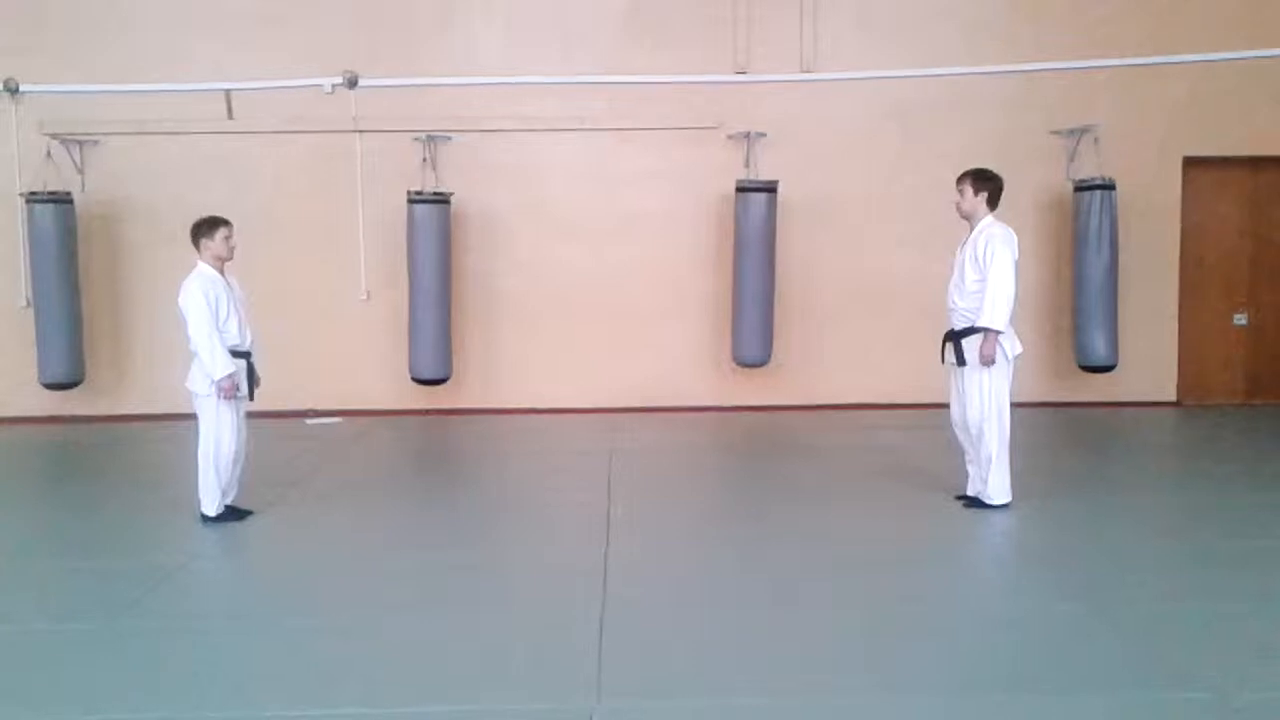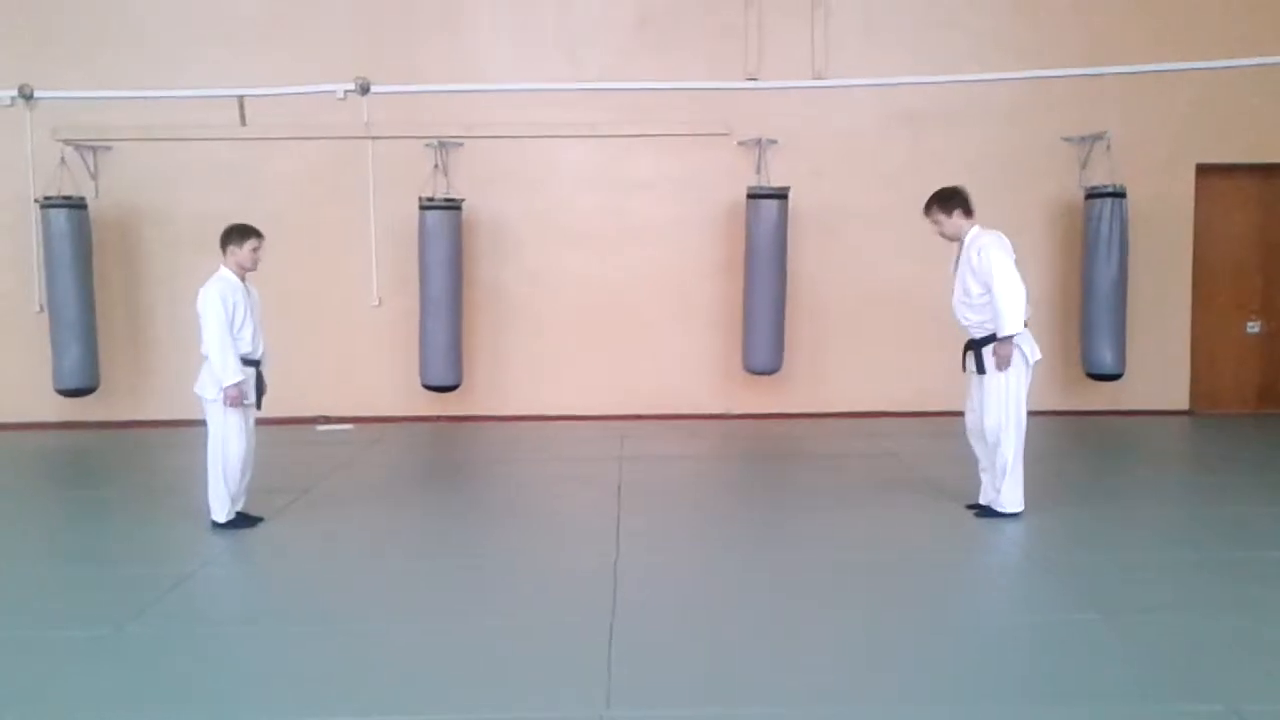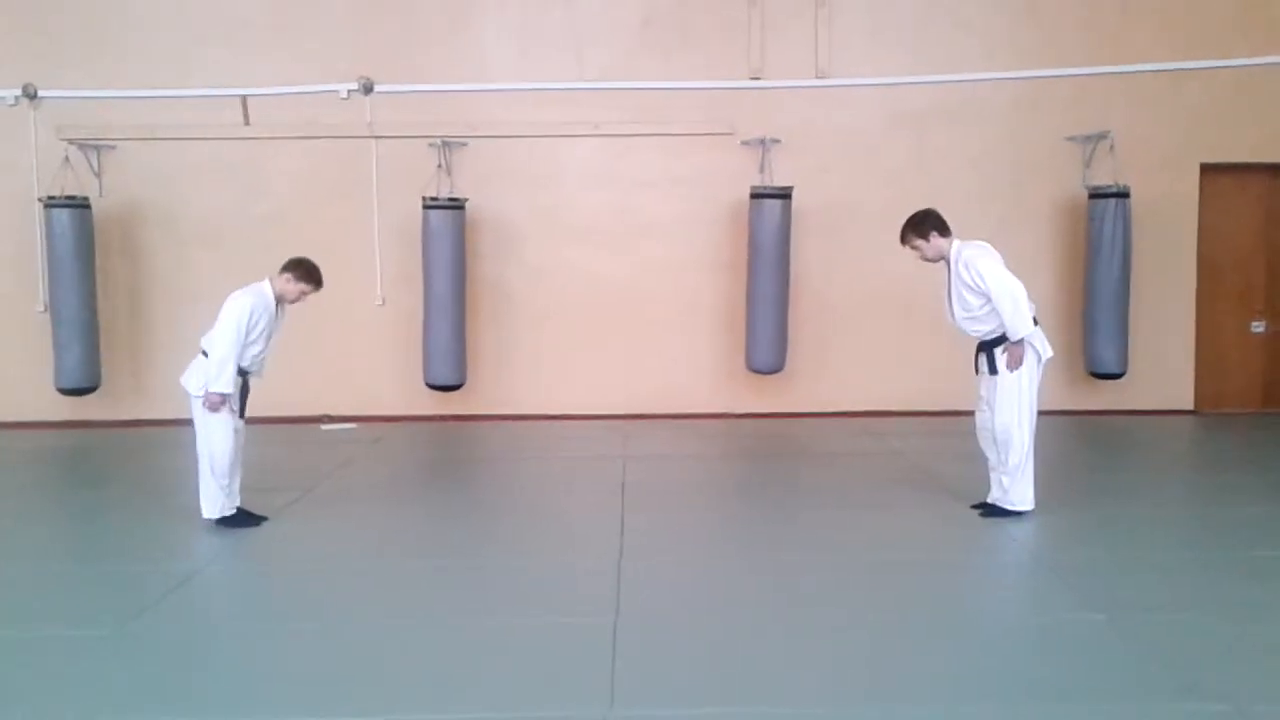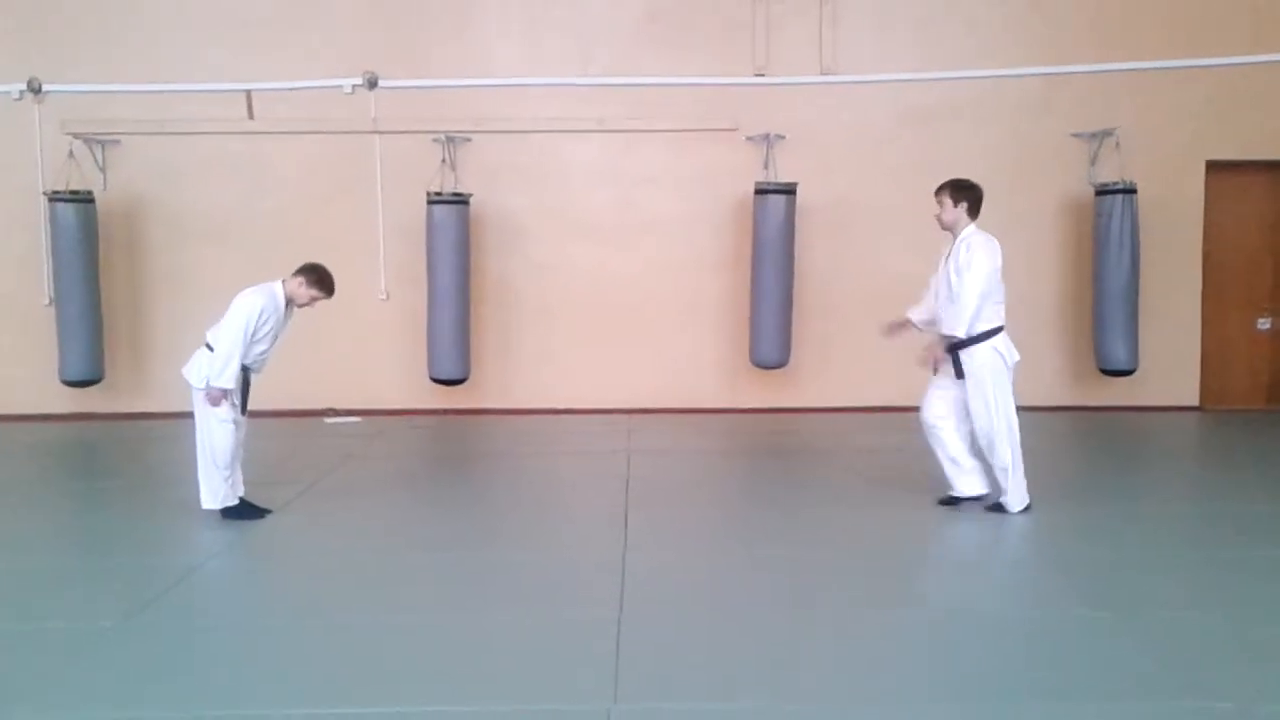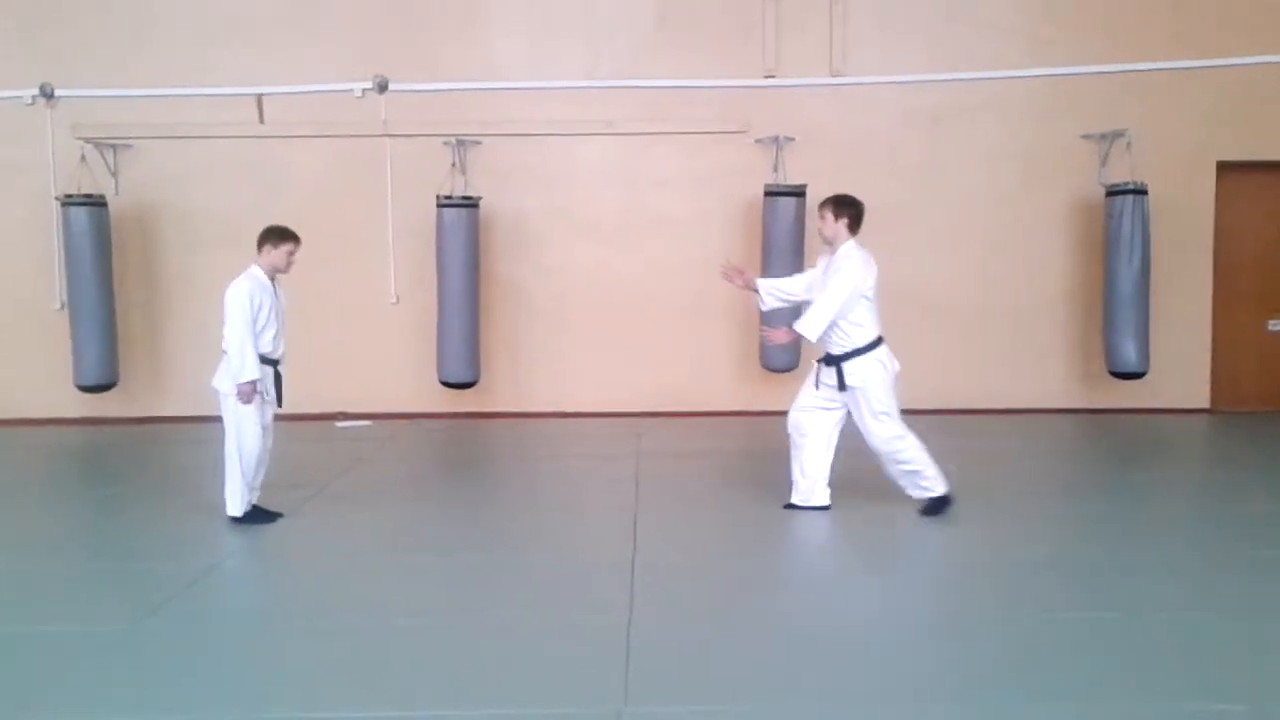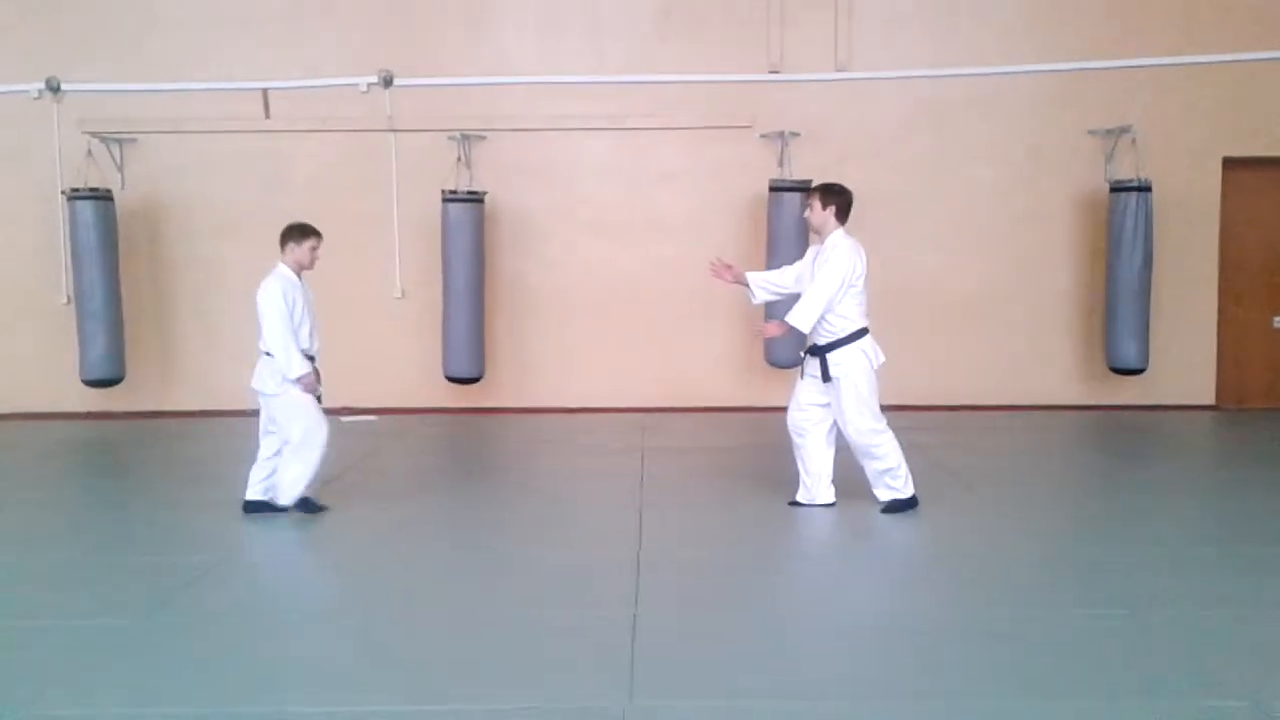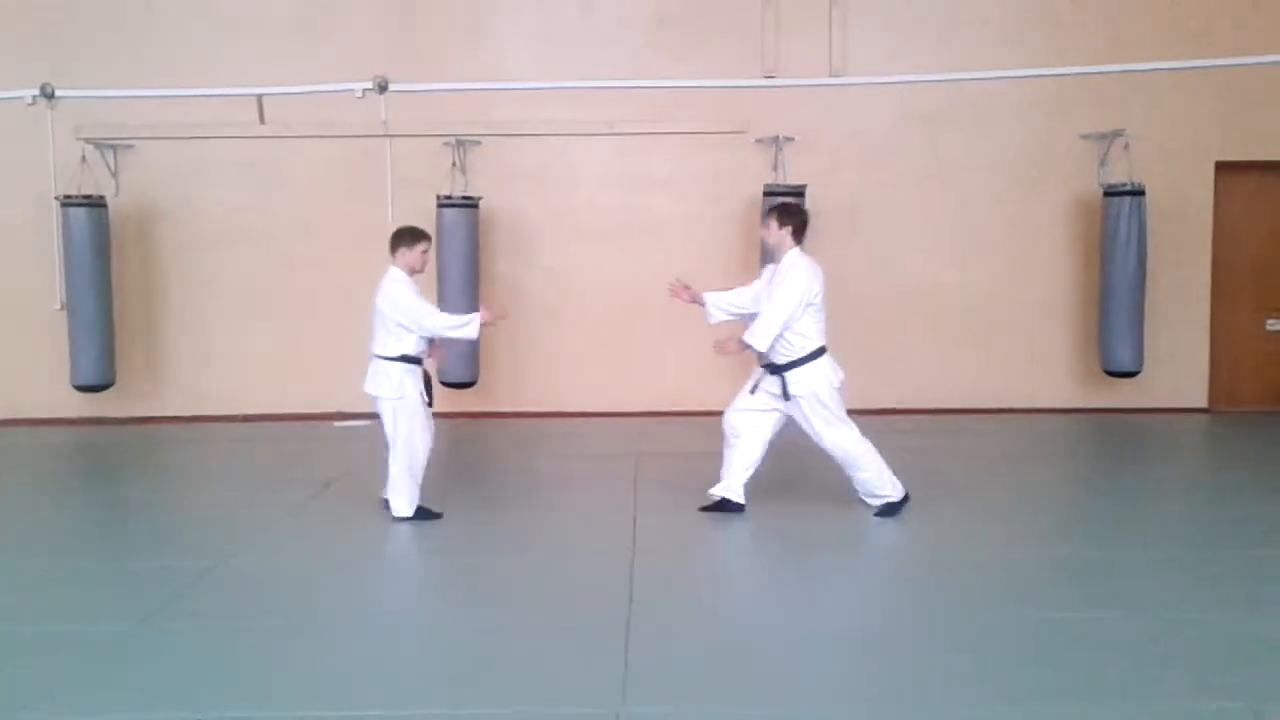
dt=0.7s
person 1, frame 1
left shoulder: (996, 236)
right shoulder: (974, 238)
left elbow: (1001, 290)
left wrist: (990, 337)
left hip: (984, 342)
right hip: (964, 341)
left knee: (985, 418)
right knee: (964, 417)
left ankle: (995, 493)
right ankle: (979, 486)
person 1, frame 2
left shoulder: (988, 244)
right shoulder: (968, 249)
left elbow: (1011, 291)
left wrist: (1007, 340)
left hip: (1004, 348)
right hip: (982, 349)
left knee: (1001, 425)
right knee: (979, 424)
left ankle: (1008, 501)
right ankle: (992, 494)
person 1, frame 3
left shoulder: (973, 257)
right shoulder: (956, 263)
left elbow: (1012, 294)
left wrist: (1017, 342)
right wrist: (999, 347)
left hip: (1015, 348)
right hip: (994, 350)
left knee: (1010, 425)
right knee: (989, 424)
left ankle: (1015, 500)
right ankle: (1001, 494)
person 1, frame 4
left shoulder: (981, 245)
right shoulder: (956, 247)
left elbow: (970, 299)
right elbow: (941, 295)
left wrist: (943, 339)
right wrist: (910, 320)
left hip: (982, 351)
right hip: (958, 353)
left knee: (993, 427)
right knee: (936, 415)
left ankle: (1016, 499)
right ankle: (970, 486)
person 1, frame 5
left shoulder: (857, 262)
right shoulder: (830, 262)
left elbow: (829, 304)
right elbow: (798, 287)
left wrist: (792, 334)
right wrist: (753, 284)
left hip: (862, 365)
right hip: (834, 365)
left knee: (885, 433)
right knee: (803, 421)
left ankle: (934, 491)
right ankle: (811, 496)
person 1, frame 6
left shoulder: (846, 250)
right shoulder: (819, 253)
left elbow: (820, 295)
right elbow: (789, 279)
left wrist: (785, 325)
right wrist: (740, 278)
left hip: (848, 355)
right hip: (823, 355)
left knee: (863, 428)
right knee: (804, 420)
left ankle: (901, 493)
right ankle: (816, 493)
person 1, frame 7
left shoulder: (802, 270)
right shoulder: (774, 272)
left elbow: (778, 314)
right elbow: (745, 299)
left wrist: (743, 344)
right wrist: (698, 298)
left hip: (808, 373)
right hip: (777, 373)
left knee: (839, 439)
right knee: (739, 421)
left ankle: (890, 494)
right ankle: (730, 495)
person 2, frame 1
left shoulder: (228, 282)
right shoulder: (197, 285)
right elbow: (205, 336)
left wrist: (248, 368)
right wrist: (223, 374)
left hip: (236, 370)
right hip: (216, 376)
left knee: (235, 442)
right knee: (219, 443)
left ankle: (224, 501)
right ankle: (212, 508)
person 2, frame 2
left shoulder: (247, 289)
right shoulder: (217, 290)
right elbow: (218, 341)
left wrist: (258, 376)
right wrist: (231, 382)
left hip: (246, 378)
right hip: (226, 382)
left knee: (243, 448)
right knee: (229, 449)
left ankle: (233, 508)
right ankle: (223, 514)
person 2, frame 3
left shoulder: (276, 307)
right shoulder: (247, 301)
right elbow: (225, 347)
left wrist: (239, 384)
right wrist: (217, 390)
left hip: (233, 380)
right hip: (212, 380)
left knee: (232, 444)
right knee: (219, 446)
left ankle: (230, 505)
right ankle: (220, 511)
person 2, frame 4
left shoulder: (285, 306)
right shoulder: (258, 300)
right elbow: (231, 343)
left wrist: (231, 382)
right wrist: (219, 384)
left hip: (234, 373)
right hip: (214, 372)
left knee: (234, 436)
right knee: (220, 437)
left ankle: (234, 497)
right ankle: (225, 502)
person 2, frame 5
left shoulder: (273, 287)
right shoulder: (245, 287)
right elbow: (238, 337)
right wrist: (246, 380)
left hip: (264, 376)
right hip: (244, 378)
left knee: (260, 442)
right knee: (246, 443)
left ankle: (248, 501)
right ankle: (239, 508)
person 2, frame 6
left shoulder: (295, 284)
right shoulder: (276, 285)
right elbow: (278, 337)
left wrist: (305, 370)
right wrist: (302, 372)
left hip: (289, 373)
right hip: (282, 374)
left knee: (279, 437)
right knee: (312, 431)
left ankle: (258, 497)
right ankle: (289, 495)
person 2, frame 7
left shoulder: (397, 285)
right shoulder: (397, 289)
right elbow: (433, 321)
left wrist: (426, 345)
right wrist: (476, 320)
left hip: (399, 374)
right hip: (398, 376)
left knee: (419, 437)
right knee: (411, 442)
left ankle: (400, 498)
right ankle: (404, 507)
